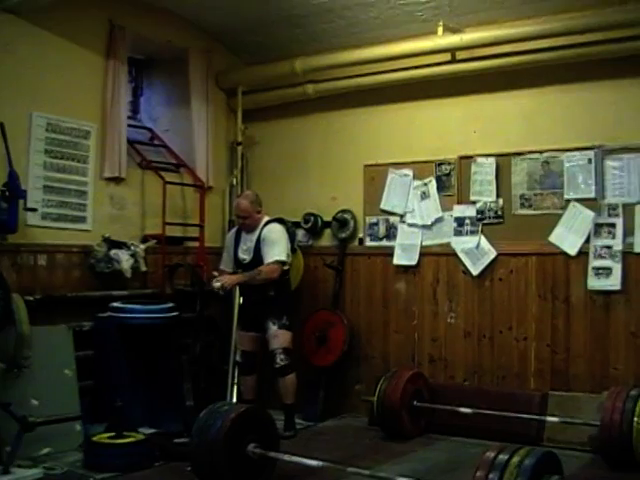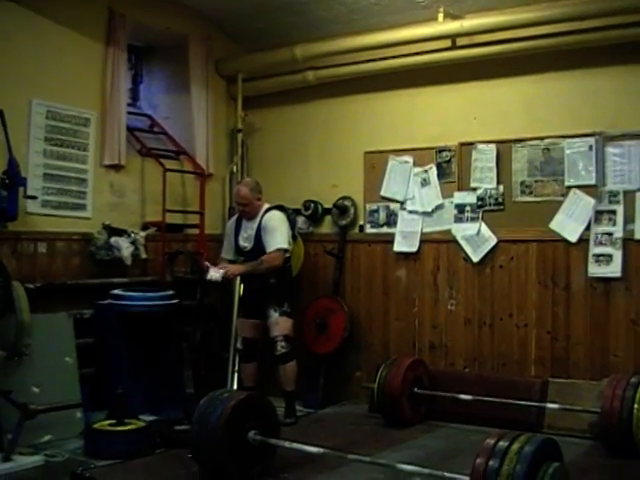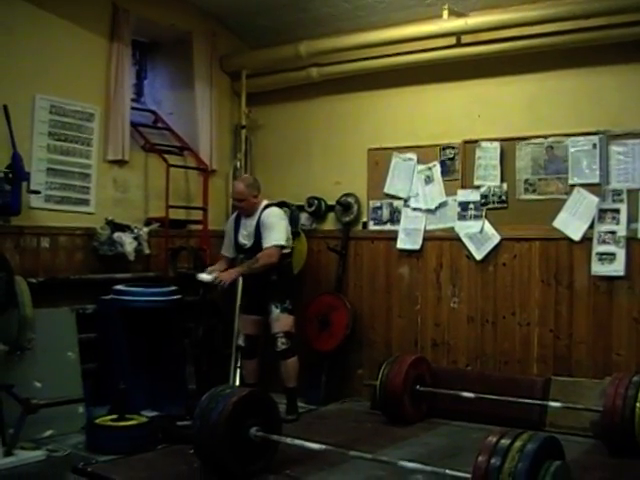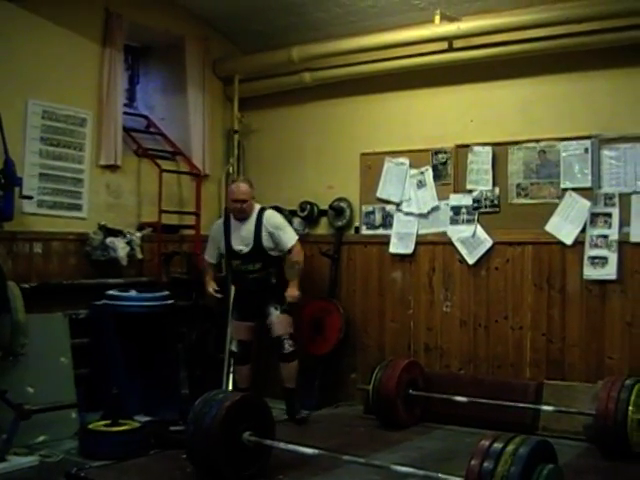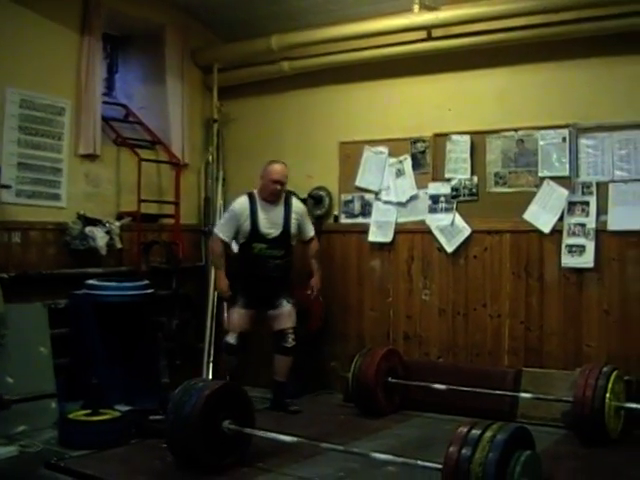
dt=0.4s
person 1, frame 1
left shoulder: (273, 231)
right shoulder: (234, 235)
left elbow: (273, 270)
right elbow: (226, 269)
left wrist: (237, 278)
right wrist: (222, 280)
left hip: (275, 304)
right hip: (249, 303)
left knee: (282, 360)
right knee: (245, 360)
left ankle: (289, 419)
person 1, frame 2
left shoulder: (274, 218)
right shoulder: (234, 223)
left elbow: (276, 259)
right elbow: (227, 258)
left wrist: (241, 269)
right wrist: (221, 270)
left hip: (276, 291)
right hip: (250, 291)
left knee: (281, 347)
right knee: (245, 348)
left ankle: (290, 406)
person 1, frame 3
left shoulder: (273, 215)
right shoulder: (234, 221)
left elbow: (271, 256)
right elbow: (228, 257)
left wrist: (235, 272)
right wrist: (216, 269)
left hip: (277, 288)
right hip: (251, 288)
left knee: (282, 344)
right knee: (246, 344)
left ankle: (291, 403)
person 1, frame 4
left shoulder: (270, 219)
right shoulder: (220, 226)
left elbow: (296, 251)
right elbow: (211, 261)
left wrist: (293, 285)
right wrist: (210, 280)
left hip: (274, 292)
right hip: (244, 294)
left knee: (285, 344)
right knee: (240, 350)
left ankle: (292, 404)
person 1, frame 5
left shoulder: (295, 206)
right shoulder: (242, 205)
left elbow: (311, 241)
right elbow: (218, 242)
left wrist: (316, 274)
right wrist: (220, 275)
left hip: (280, 283)
right hip: (246, 283)
left knee: (286, 339)
right knee: (233, 338)
left ankle: (279, 395)
